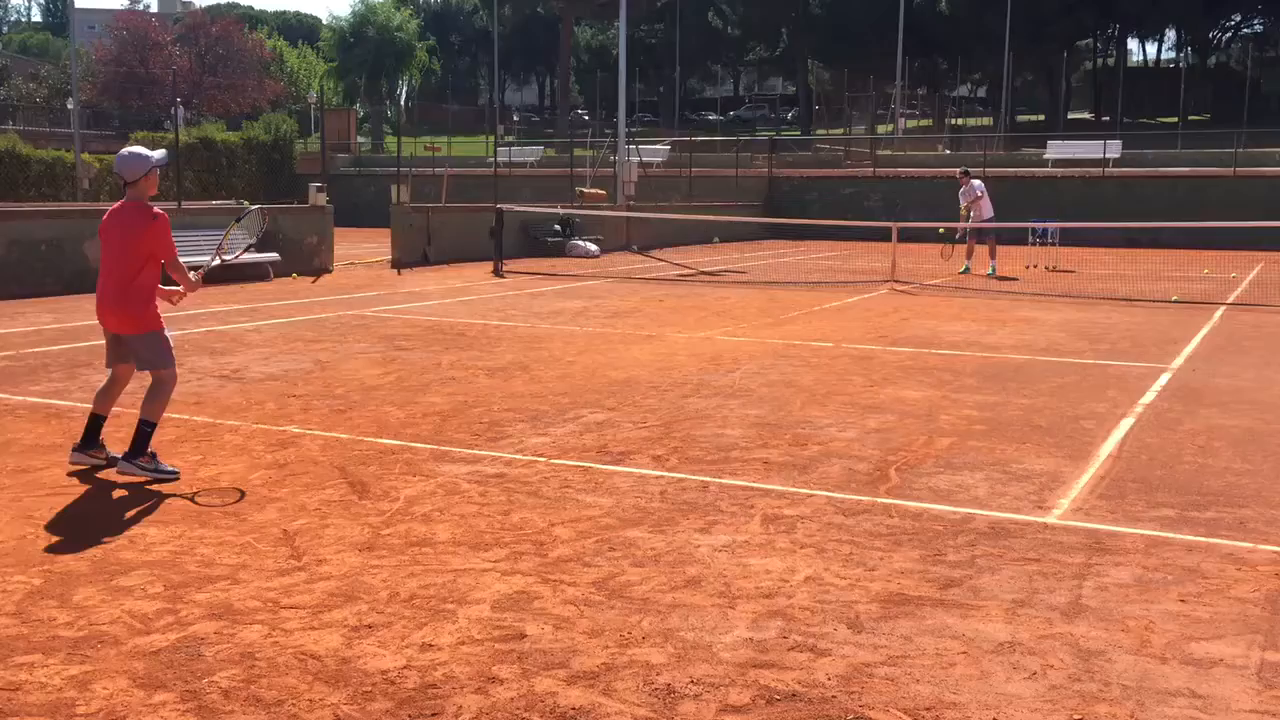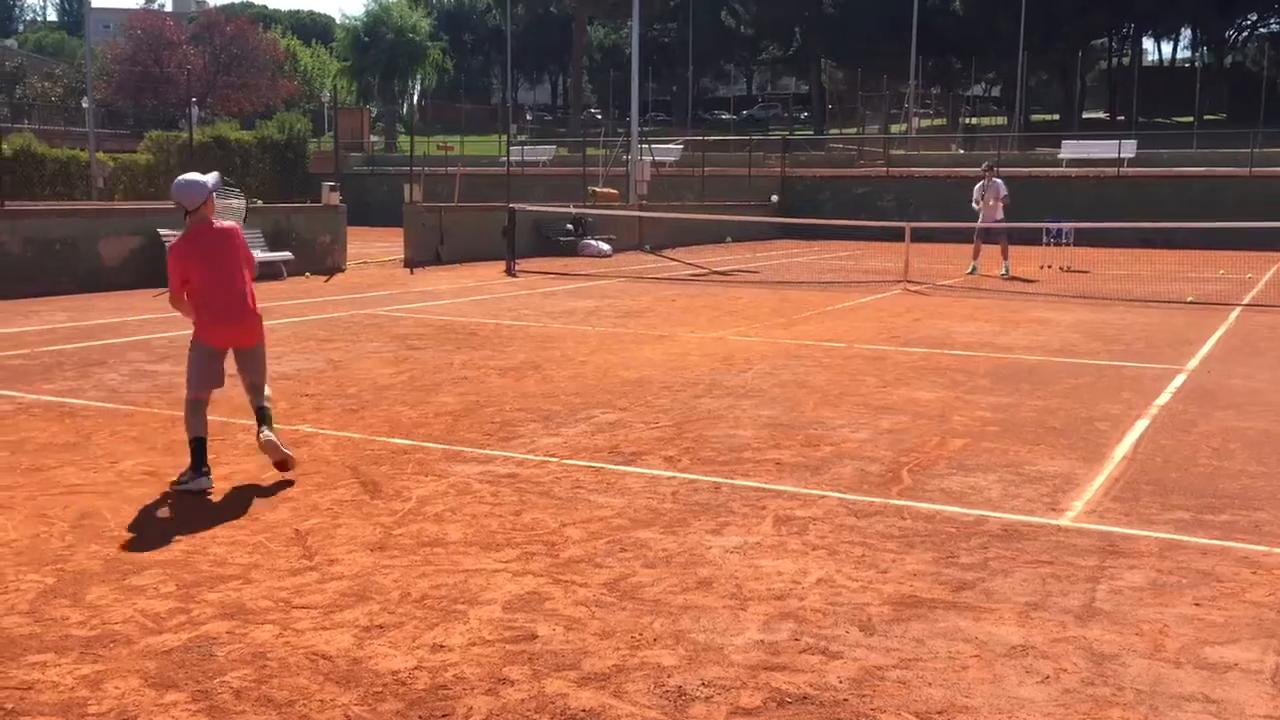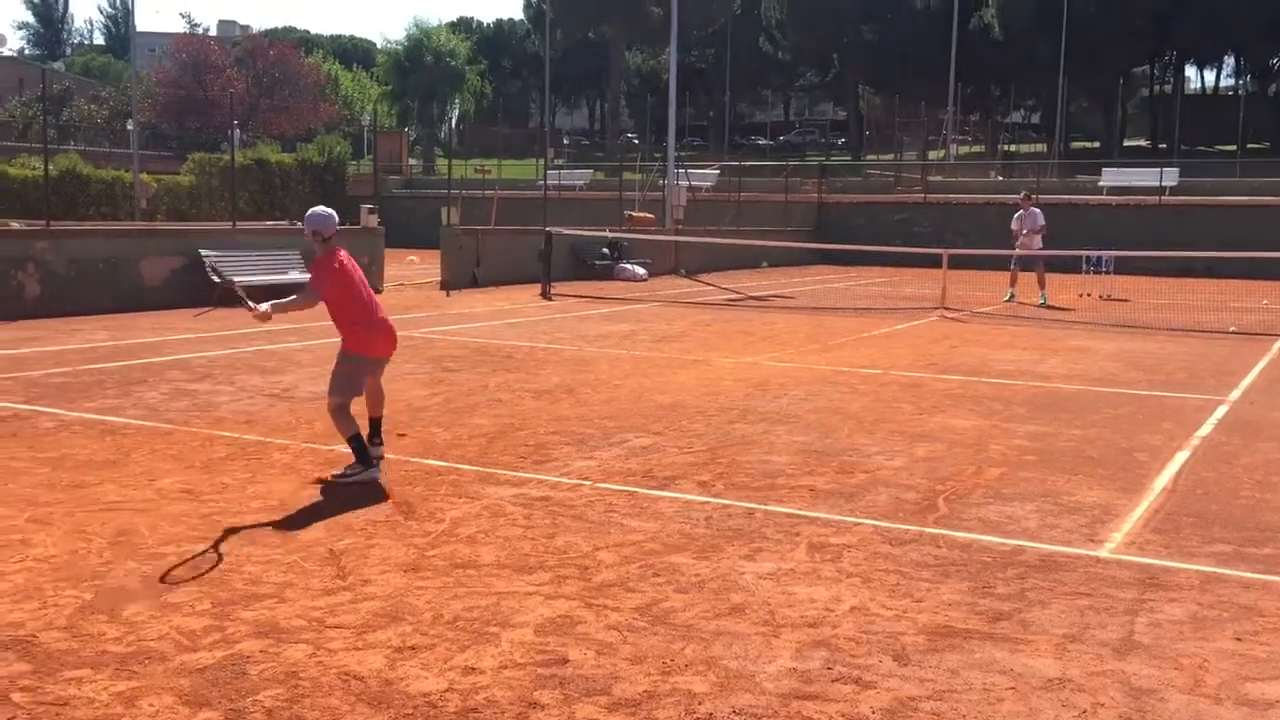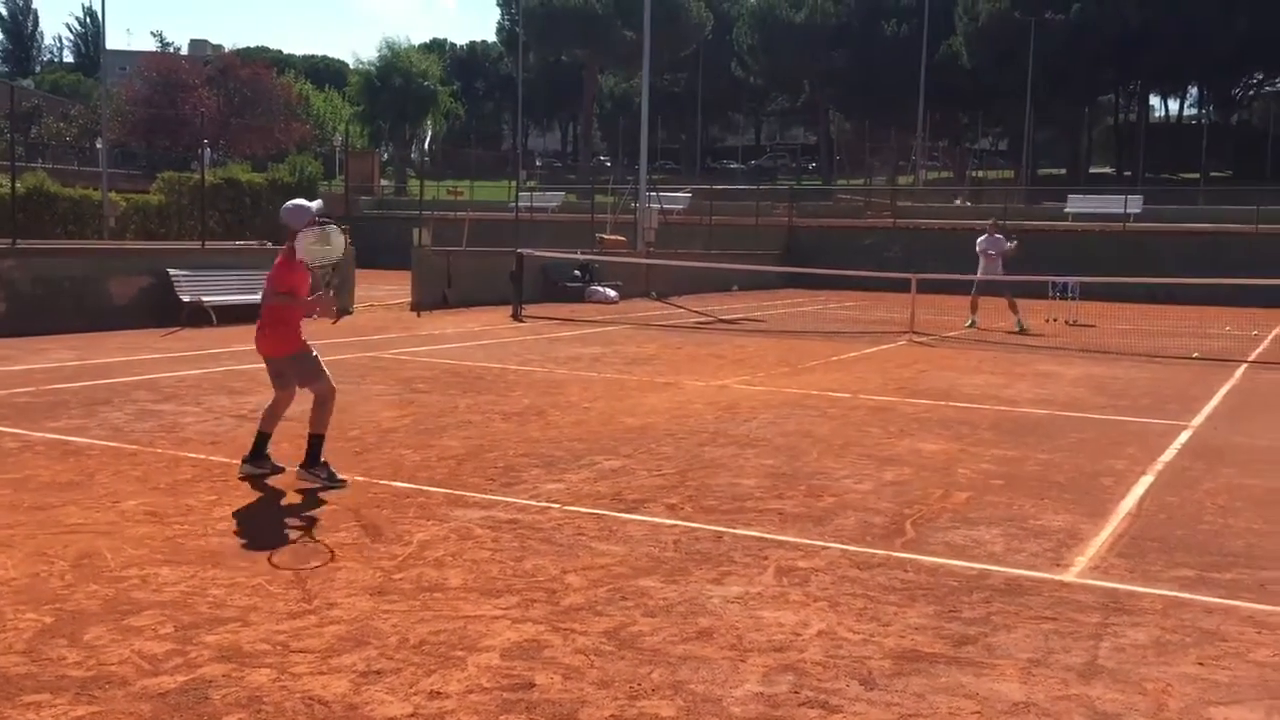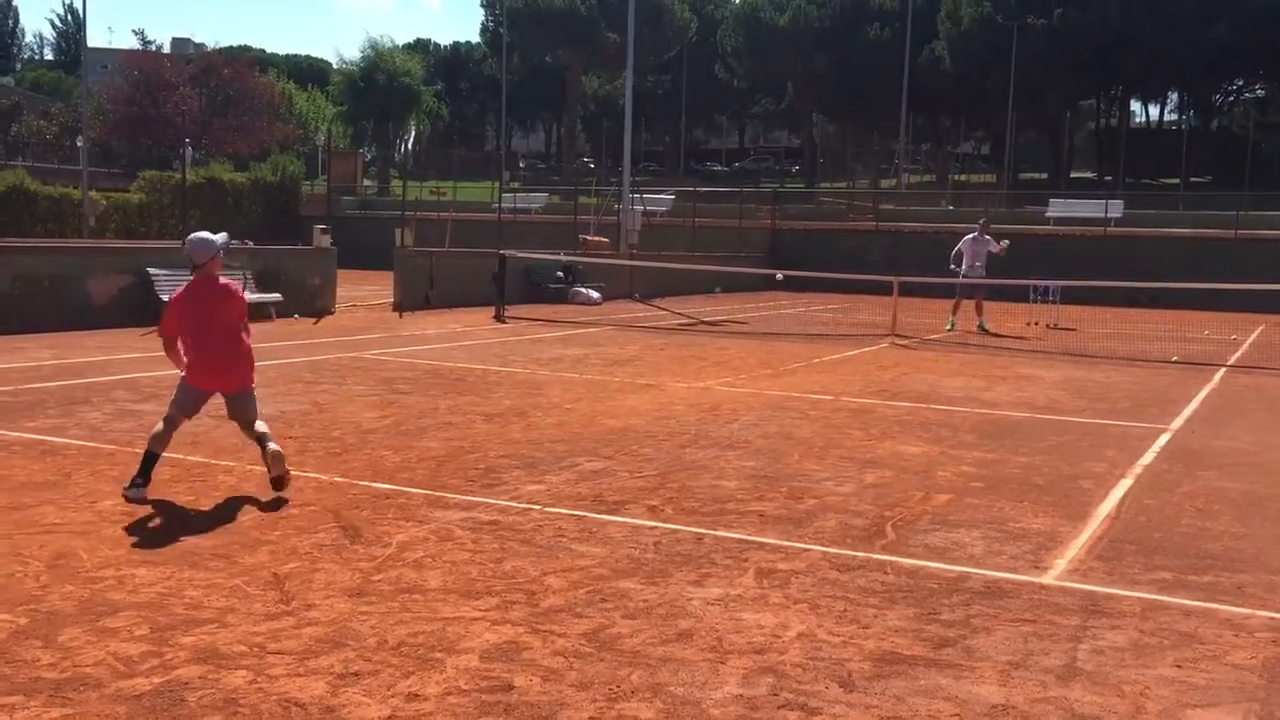
dt=0.7s
person 1, frame 1
left shoulder: (111, 216)
right shoulder: (155, 218)
right elbow: (173, 266)
left wrist: (160, 291)
right wrist: (190, 282)
left hip: (108, 308)
right hip: (137, 312)
left knee: (120, 375)
right knee: (165, 377)
left ankle: (88, 445)
right ankle: (136, 455)
person 1, frame 2
left shoulder: (179, 250)
right shoulder: (232, 231)
left elbow: (176, 301)
left hip: (209, 330)
right hip: (247, 323)
left knee: (196, 400)
right knee: (257, 386)
left ankle: (198, 470)
right ankle: (266, 432)
person 1, frame 3
left shoulder: (327, 265)
right shoulder: (342, 257)
left elbow: (311, 298)
left wrist: (270, 307)
left hip: (359, 341)
right hip: (386, 336)
left knee: (337, 405)
right knee: (373, 383)
left ankle: (365, 463)
right ankle: (375, 442)
person 1, frame 4
left shoulder: (294, 257)
right shoulder: (292, 260)
right elbow: (271, 301)
left wrist: (319, 306)
right wrist: (311, 305)
left hip: (271, 337)
right hip: (283, 339)
left knee: (284, 395)
right knee: (325, 392)
left ankle: (256, 457)
right ankle: (312, 463)
person 1, frame 5
left shoulder: (177, 301)
right shoulder: (232, 290)
left elbow: (170, 348)
left wrist: (183, 366)
left hip: (201, 371)
right hip: (239, 370)
left knee: (170, 421)
right knee: (251, 423)
left ankle: (141, 481)
right ankle: (271, 450)
